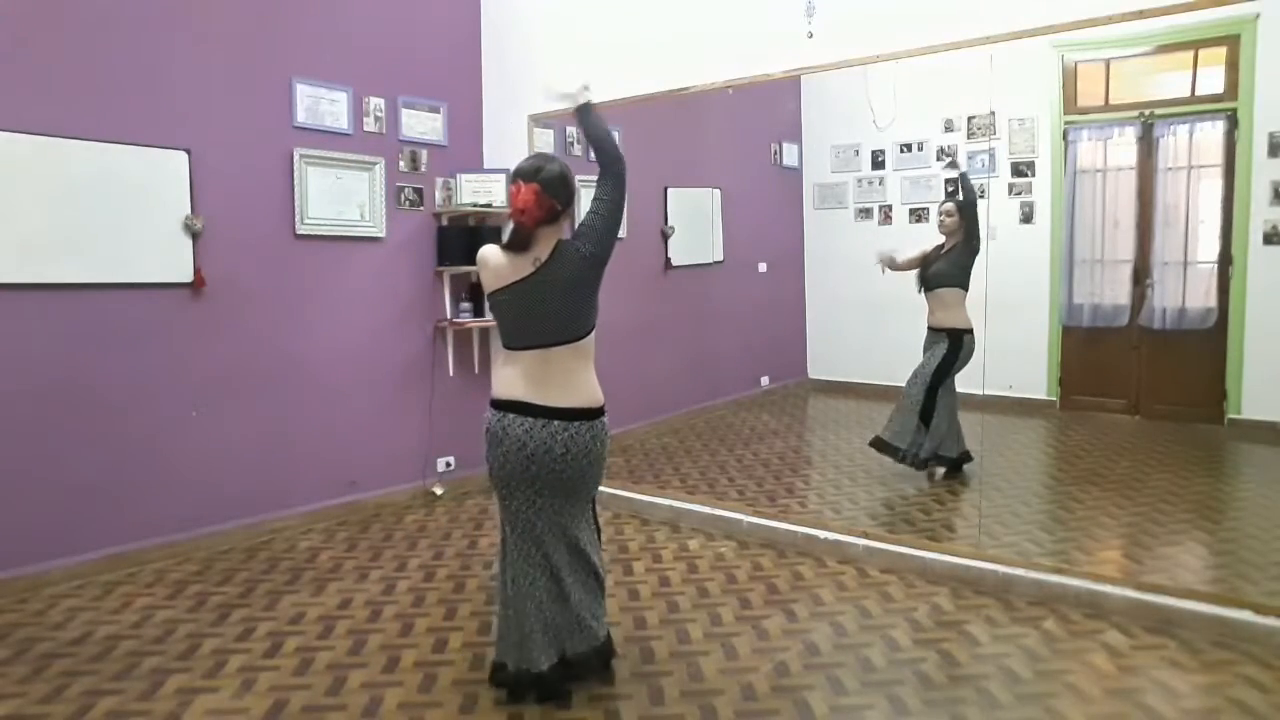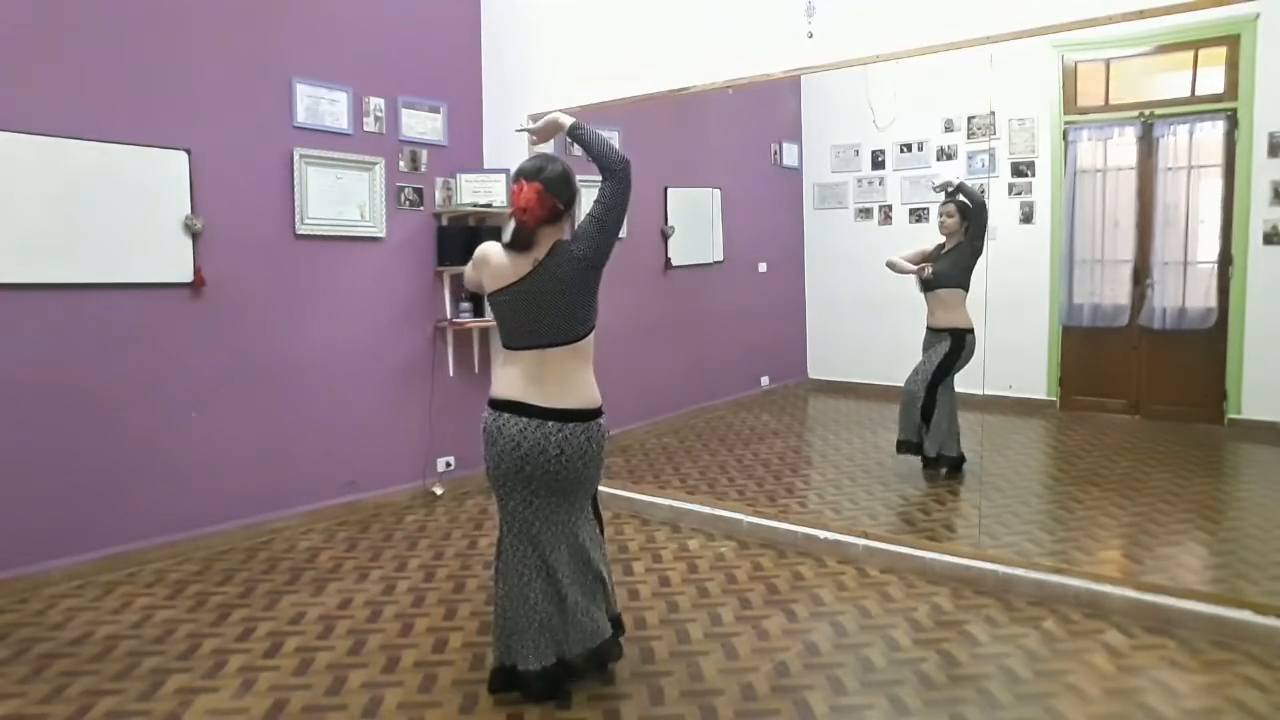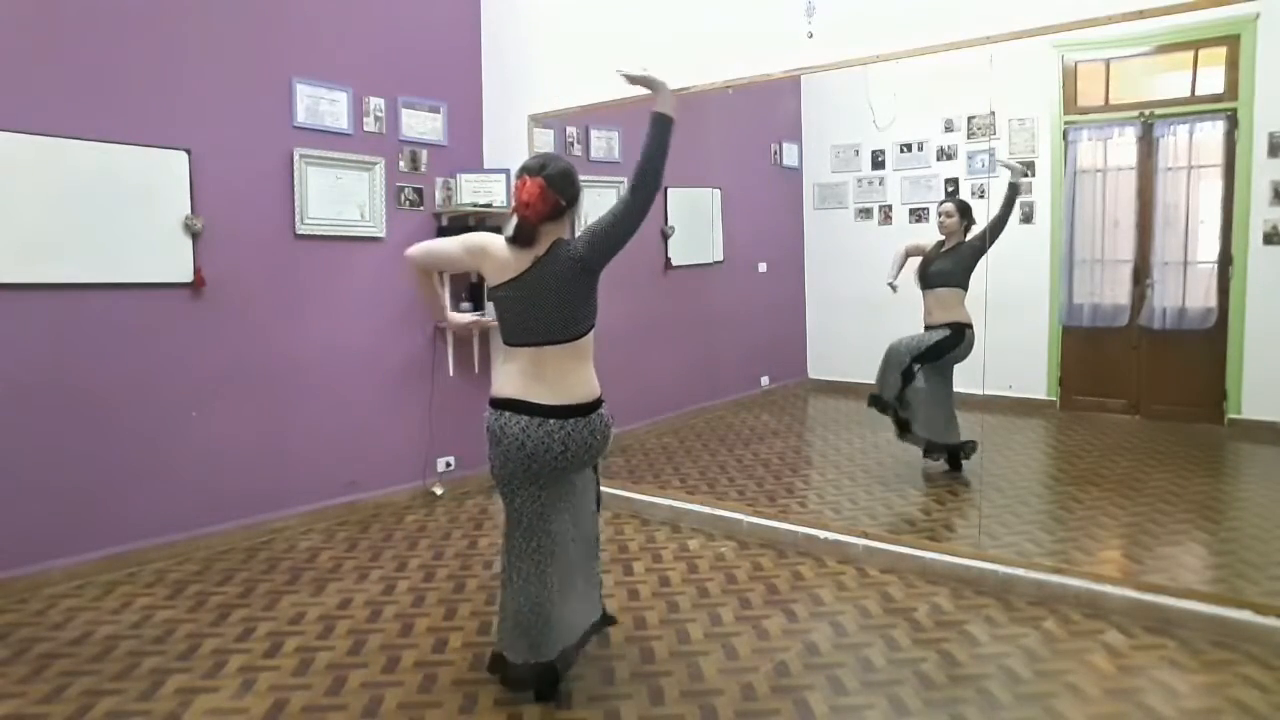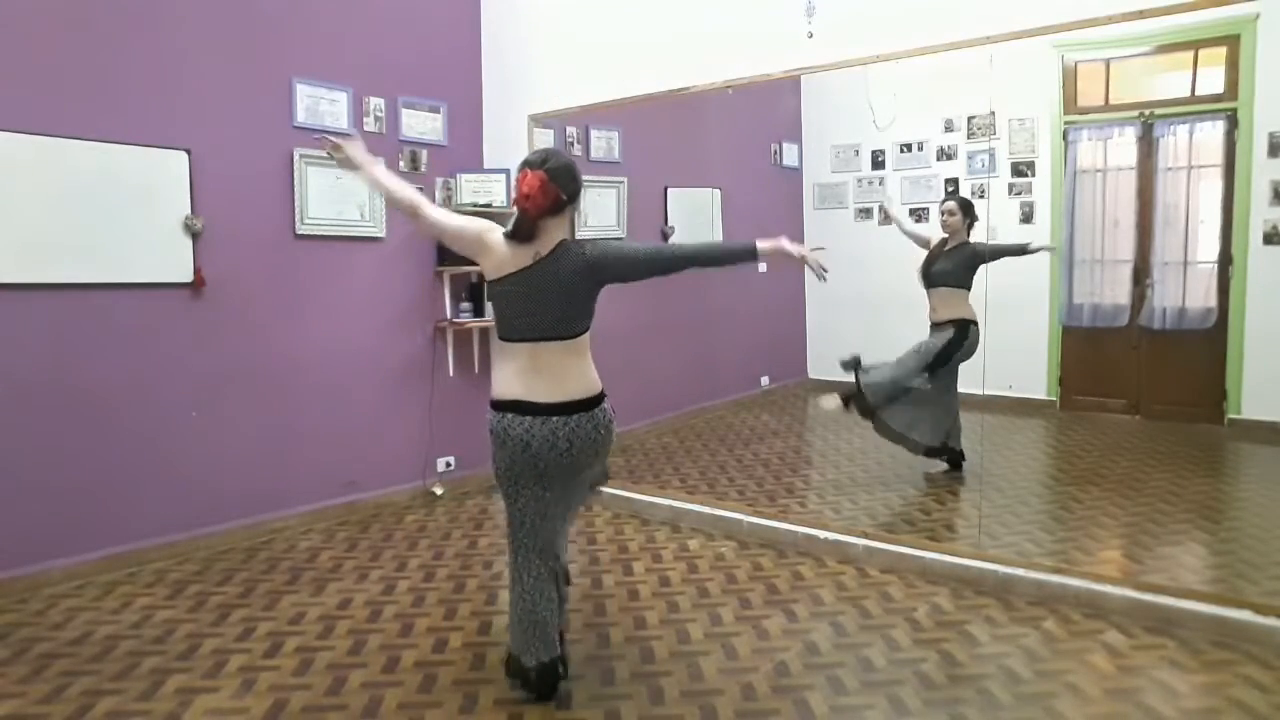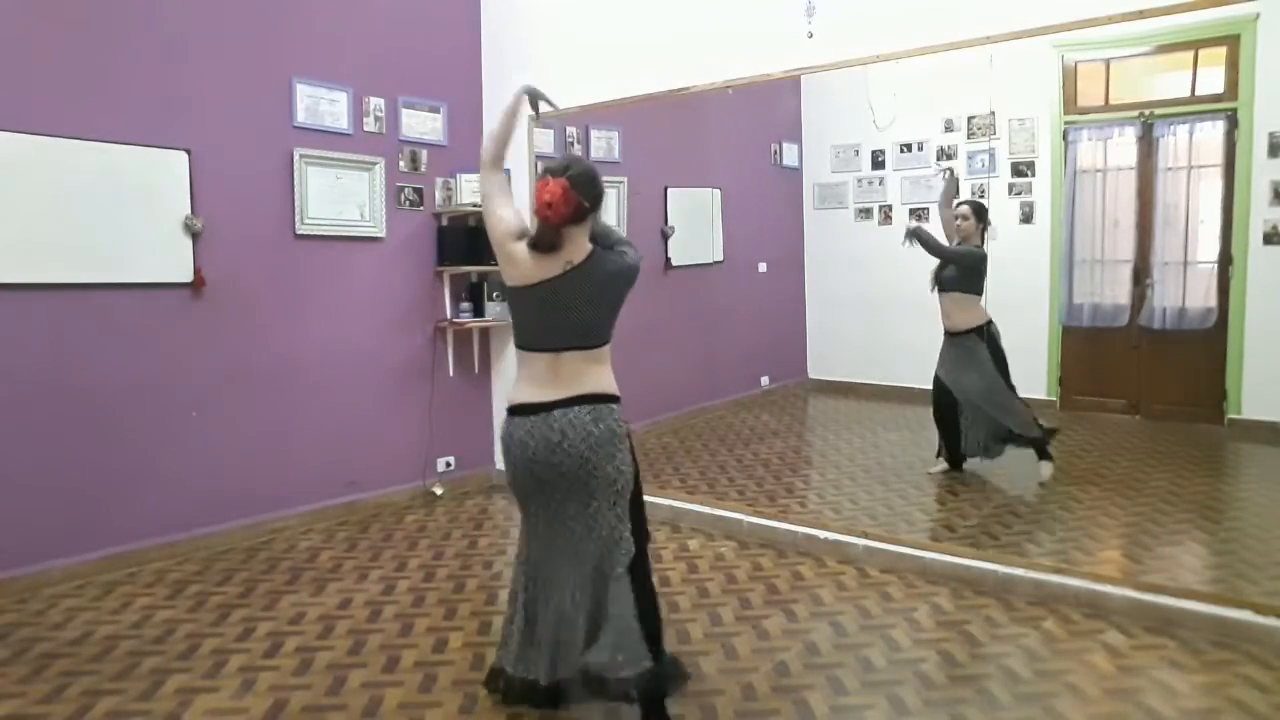
dt=0.5s
person 1, frame 1
left shoulder: (490, 263)
right shoulder: (583, 258)
right elbow: (615, 173)
right wrist: (585, 107)
left hip: (509, 426)
right hip: (577, 429)
left knee: (525, 541)
right knee: (571, 534)
left ankle: (533, 667)
right ankle: (574, 655)
person 1, frame 2
left shoulder: (490, 259)
right shoulder: (582, 258)
right elbow: (619, 172)
right wrist: (569, 126)
left hip: (507, 428)
right hip: (575, 431)
left knee: (524, 543)
right knee: (569, 534)
left ankle: (531, 667)
right ankle: (578, 649)
person 1, frame 3
left shoulder: (489, 253)
right shoulder: (582, 257)
left elbow: (416, 256)
right elbow: (643, 192)
left wrist: (444, 312)
right wrist: (662, 109)
left hip: (511, 426)
right hip: (577, 428)
left knee: (529, 542)
left ankle: (536, 665)
person 1, frame 4
left shoulder: (491, 248)
right shoulder: (589, 262)
left elbow: (417, 204)
right elbow: (676, 257)
left wrist: (360, 159)
right wrist: (764, 248)
left hip: (515, 425)
right hip: (584, 420)
left knee: (529, 544)
right knee: (561, 500)
left ankle: (540, 668)
person 1, frame 5
left shoulder: (514, 255)
right shoulder: (615, 270)
left elbow: (489, 168)
left wrist: (518, 99)
right wrist: (591, 216)
left hip: (527, 432)
right hip: (594, 428)
left knee: (543, 553)
right knee: (621, 560)
person 2, frame 1
left shoulder: (967, 249)
right shoulder: (933, 253)
left elbow: (971, 204)
right elbow: (901, 264)
left wrist: (961, 172)
right wrist: (887, 260)
left hip: (956, 337)
right hip: (934, 336)
left knee: (921, 387)
right knee: (940, 393)
left ankle: (920, 452)
right ankle: (949, 457)
person 2, frame 2
left shoulder: (969, 250)
right shoulder: (932, 252)
left elbow: (980, 206)
right elbow: (893, 261)
left wrist: (956, 185)
right wrist: (913, 269)
left hip: (957, 337)
right hip: (933, 336)
left knee: (918, 387)
right knee: (939, 395)
left ankle: (940, 456)
right ankle: (948, 459)
person 2, frame 3
left shoulder: (971, 249)
right shoulder: (933, 249)
left elbow: (1002, 216)
right elbow: (904, 249)
left wrist: (1014, 181)
right wrist: (892, 275)
left hip: (956, 332)
right hip: (934, 333)
left knee: (900, 350)
right knee: (937, 395)
left ankle: (902, 414)
right ankle: (952, 460)
person 2, frame 4
left shoulder: (972, 251)
right shoulder: (937, 246)
left elbow: (1000, 250)
right elbow: (909, 230)
left wrist: (1032, 248)
right wrist: (890, 211)
left hip: (960, 330)
right hip: (938, 331)
left knee: (911, 365)
right knee: (942, 395)
left ankle: (852, 397)
right ankle: (953, 459)
person 2, frame 5
left shoulder: (976, 255)
right shoulder: (956, 245)
left elbow: (937, 251)
right elbow: (944, 208)
left wrist: (915, 230)
right wrist: (950, 181)
left hip: (978, 336)
right hip: (953, 341)
left knee: (1002, 397)
right knee: (944, 400)
left ankle: (1043, 452)
right ankle: (952, 458)
